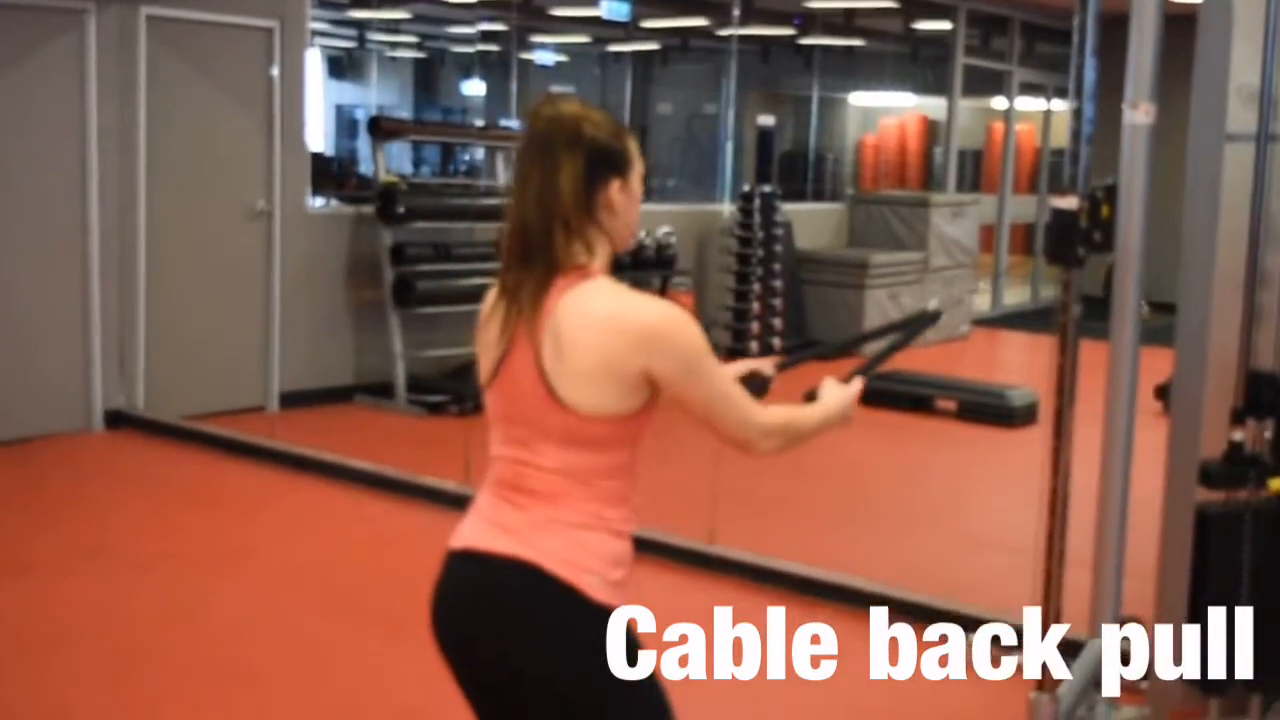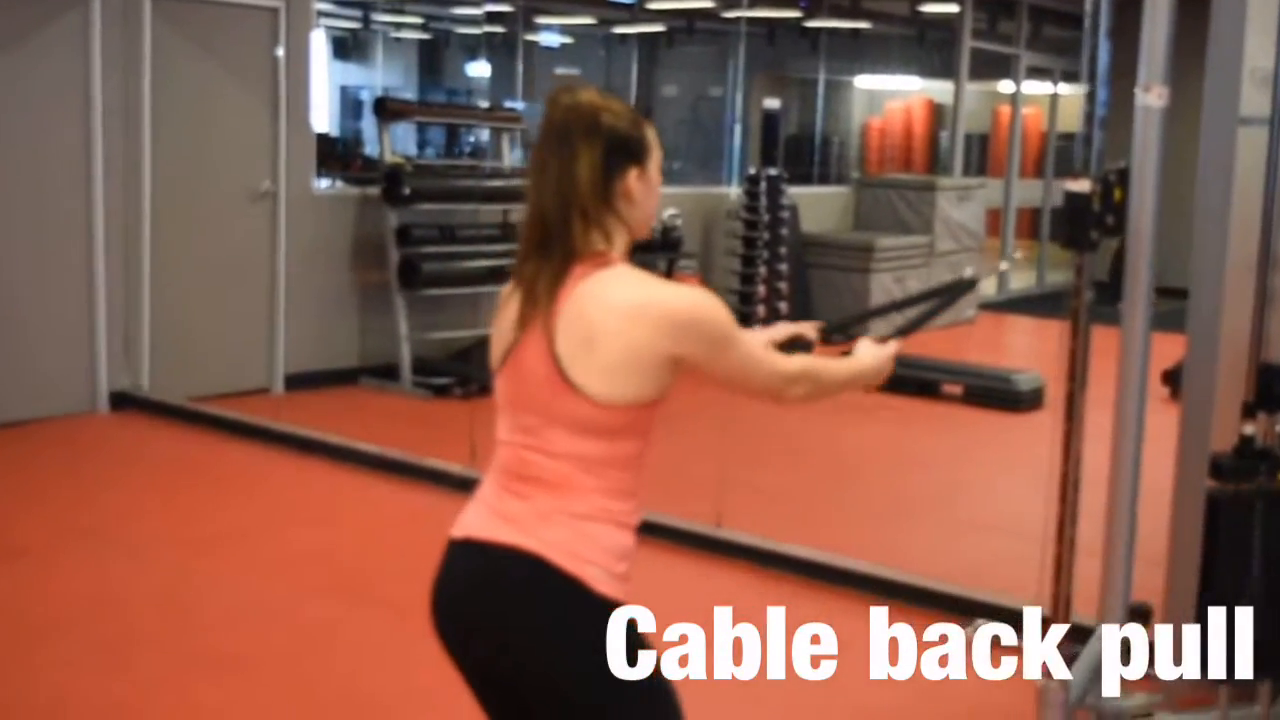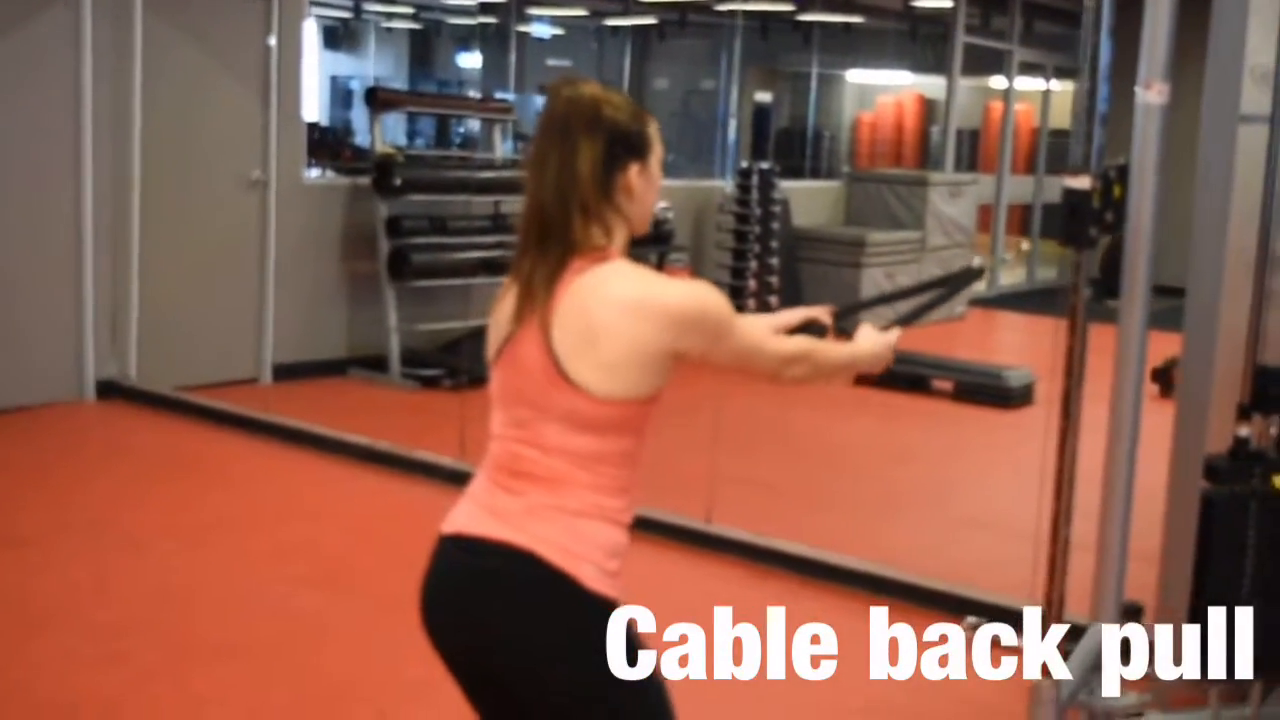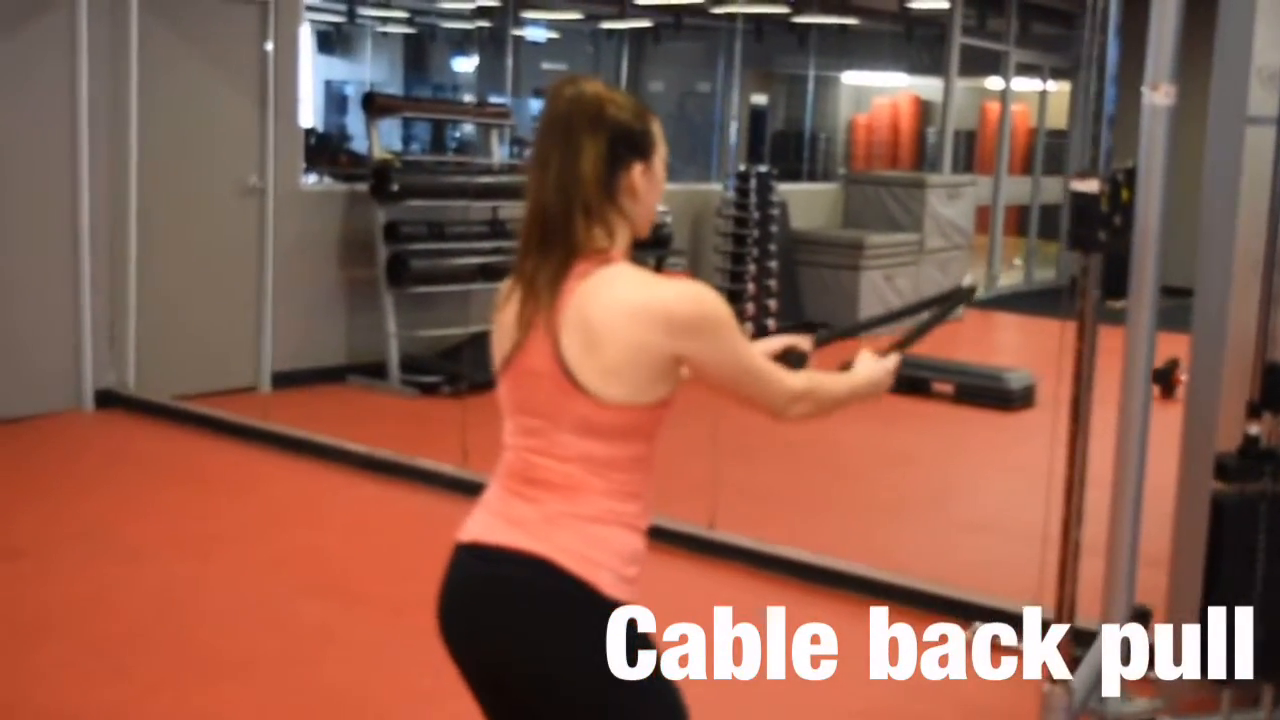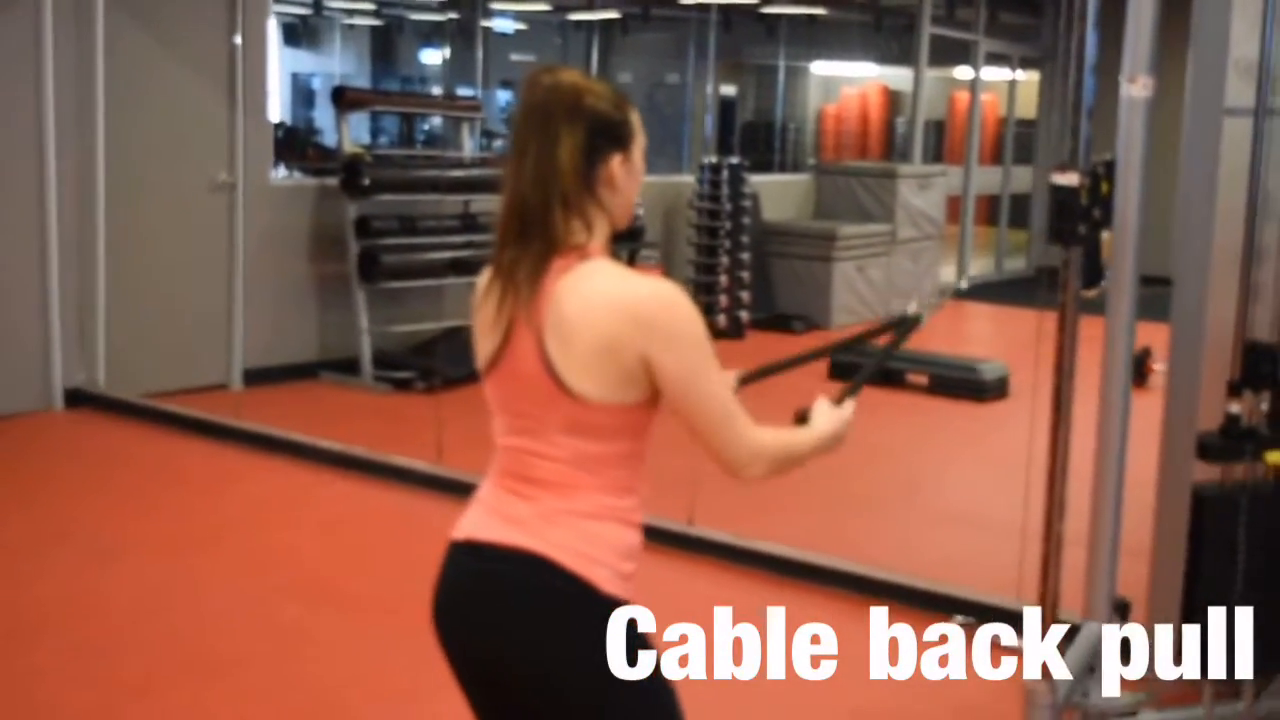
dt=0.2s
person 1, frame 1
left shoulder: (501, 305)
right shoulder: (643, 321)
right elbow: (757, 434)
left wrist: (708, 378)
right wrist: (830, 408)
left hip: (465, 589)
right hip: (555, 604)
person 1, frame 2
left shoulder: (521, 295)
right shoulder: (664, 307)
right elbow: (786, 384)
left wrist: (750, 340)
right wrist: (862, 369)
left hip: (466, 579)
right hip: (558, 596)
person 1, frame 3
left shoulder: (522, 288)
right shoulder: (663, 302)
right elbow: (787, 363)
left wrist: (769, 321)
right wrist: (863, 354)
left hip: (457, 575)
right hip: (550, 595)
person 1, frame 4
left shoulder: (520, 294)
right shoulder: (668, 306)
right elbow: (787, 398)
left wrist: (741, 351)
right wrist: (864, 379)
left hip: (473, 583)
right hip: (567, 602)
person 1, frame 5
left shoulder: (495, 288)
right shoulder: (645, 304)
right elbow: (747, 457)
left wrist: (680, 379)
right wrist: (823, 430)
left hip: (467, 581)
right hip: (565, 600)
